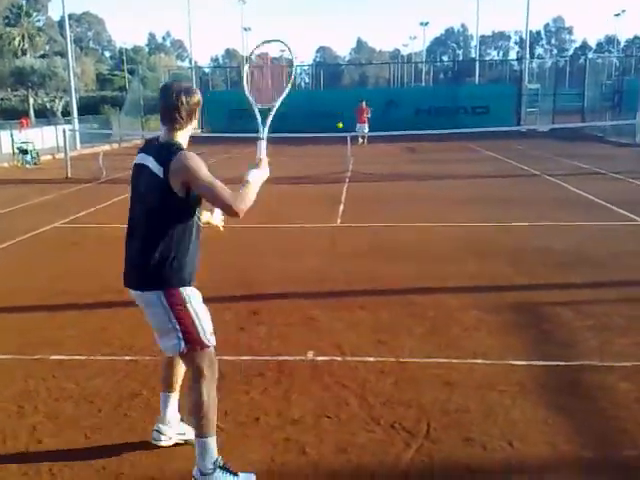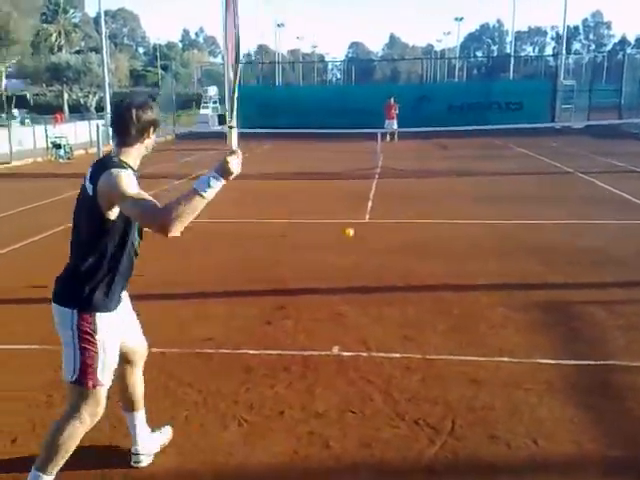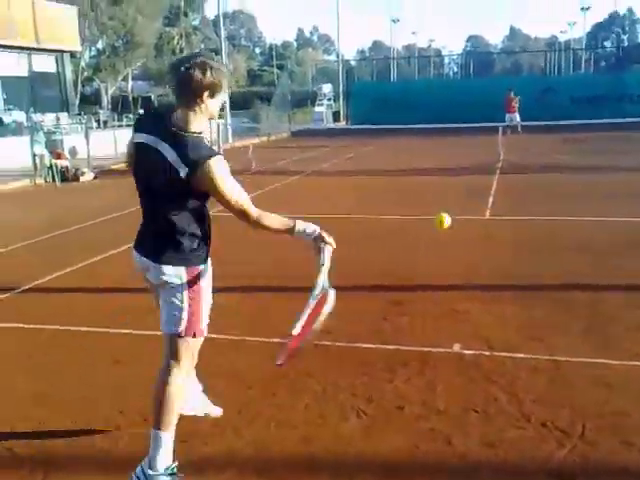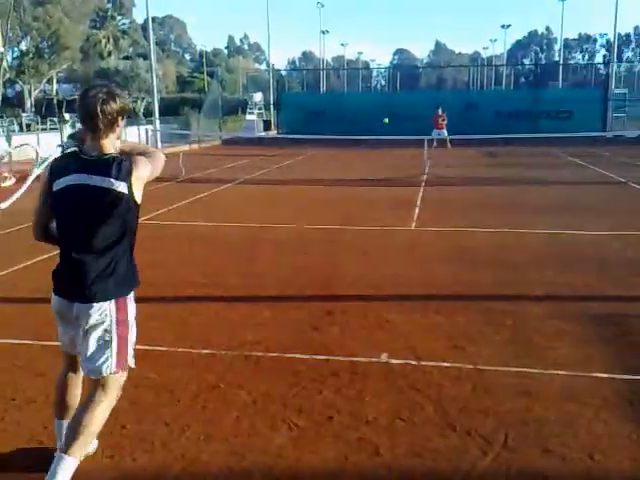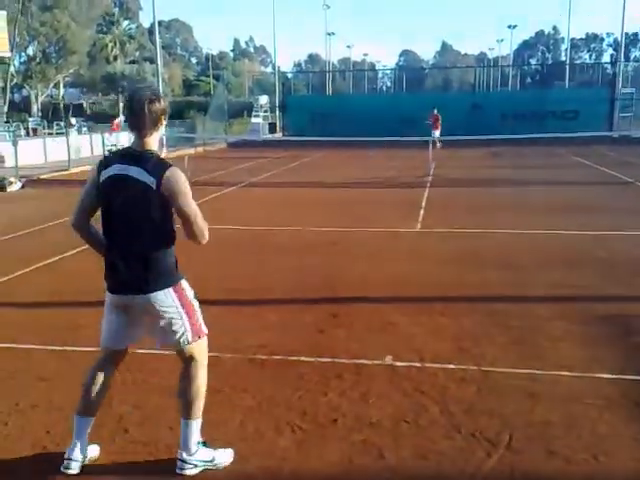
dt=0.4s
person 1, frame 1
left shoulder: (147, 152)
right shoulder: (183, 160)
right elbow: (235, 206)
left wrist: (200, 210)
right wrist: (258, 173)
left hip: (145, 276)
right hip: (164, 282)
left knee: (179, 347)
right knee: (204, 367)
left ankle: (167, 425)
person 1, frame 2
left shoulder: (115, 170)
right shoulder: (115, 178)
left elbow: (144, 212)
right elbow: (166, 223)
right wrist: (216, 178)
left hip: (106, 296)
right hip: (86, 307)
left knee: (134, 354)
right knee: (89, 404)
left ankle: (142, 442)
person 1, frame 3
left shoulder: (146, 125)
right shoulder: (205, 161)
left elbow: (135, 165)
right elbow: (252, 215)
right wrist: (303, 229)
left hip: (150, 252)
right hip: (180, 263)
left knee: (191, 331)
right knee: (180, 356)
left ankle: (190, 394)
person 1, frame 4
left shoulder: (57, 170)
right shoulder: (132, 171)
left elbow: (41, 232)
right elbow: (157, 157)
right wrist: (114, 144)
left hip: (66, 291)
right hip: (108, 296)
left knee: (75, 363)
right knee: (107, 386)
left ankle: (67, 442)
person 1, frame 5
left shoulder: (106, 166)
right shoulder: (167, 175)
left elbow: (79, 222)
right elbow: (200, 236)
right wrist: (182, 207)
left hip: (119, 285)
right hip: (160, 286)
left knee: (109, 359)
right knee: (195, 357)
